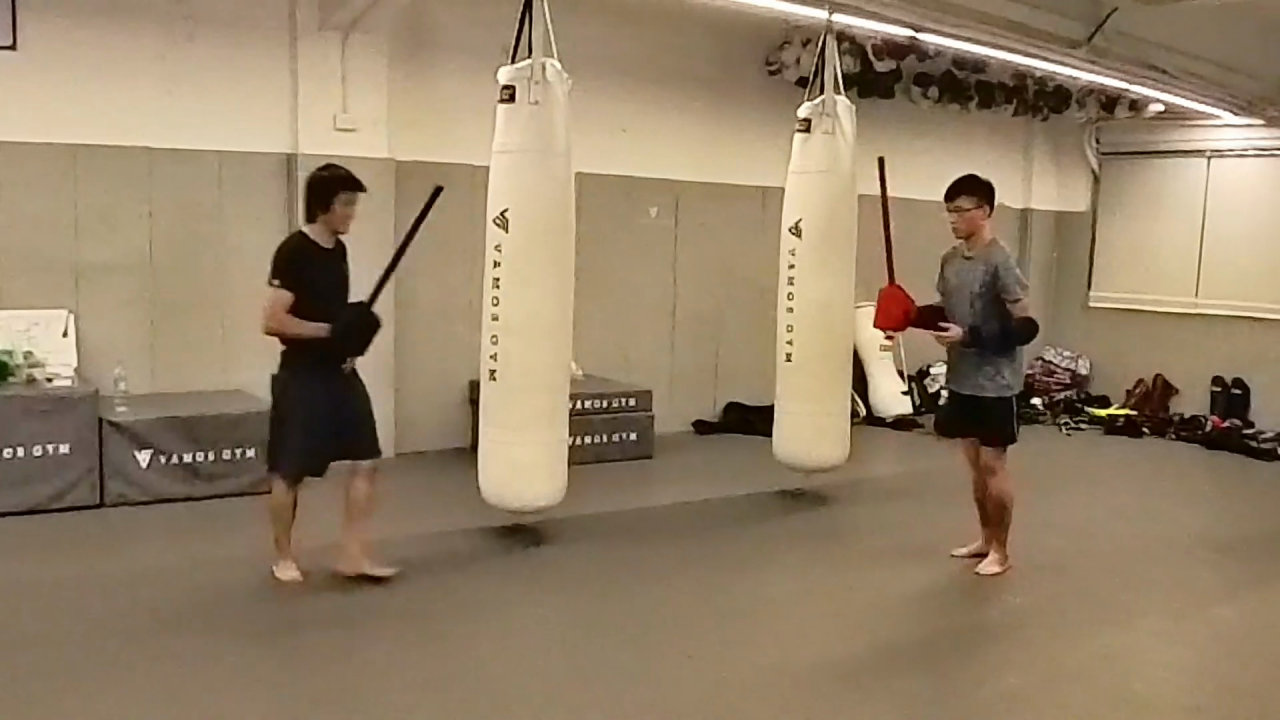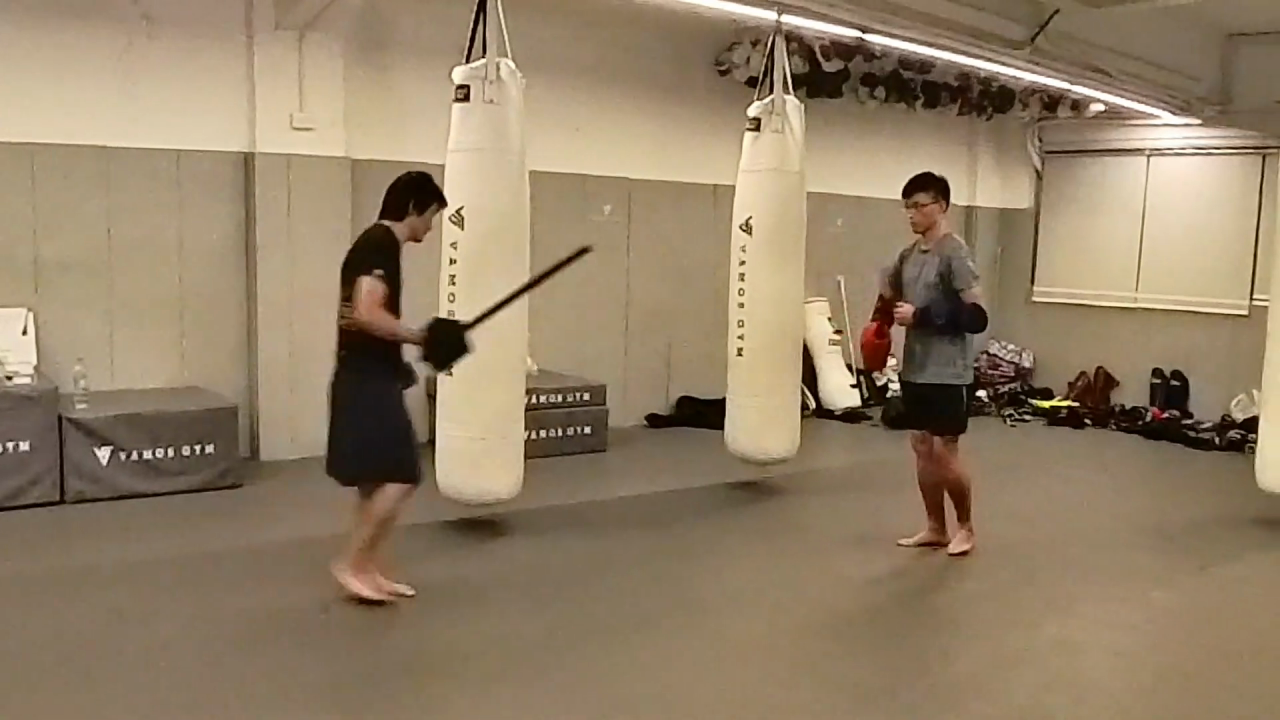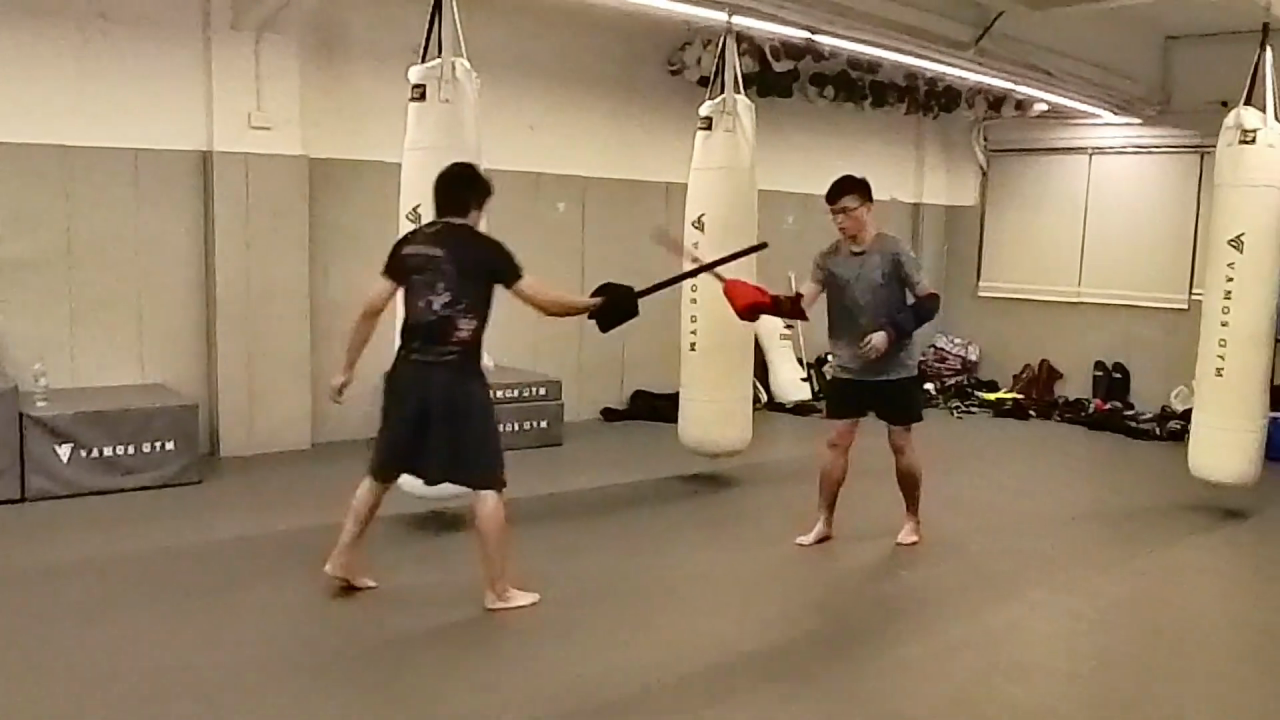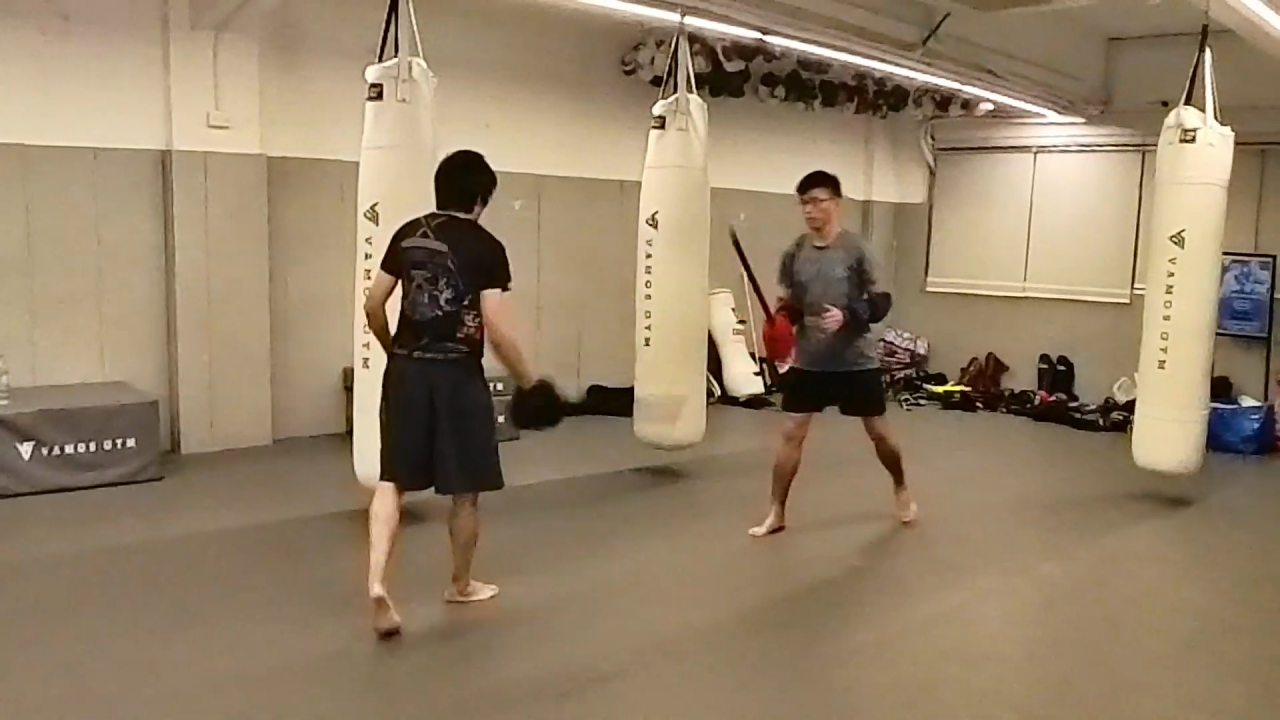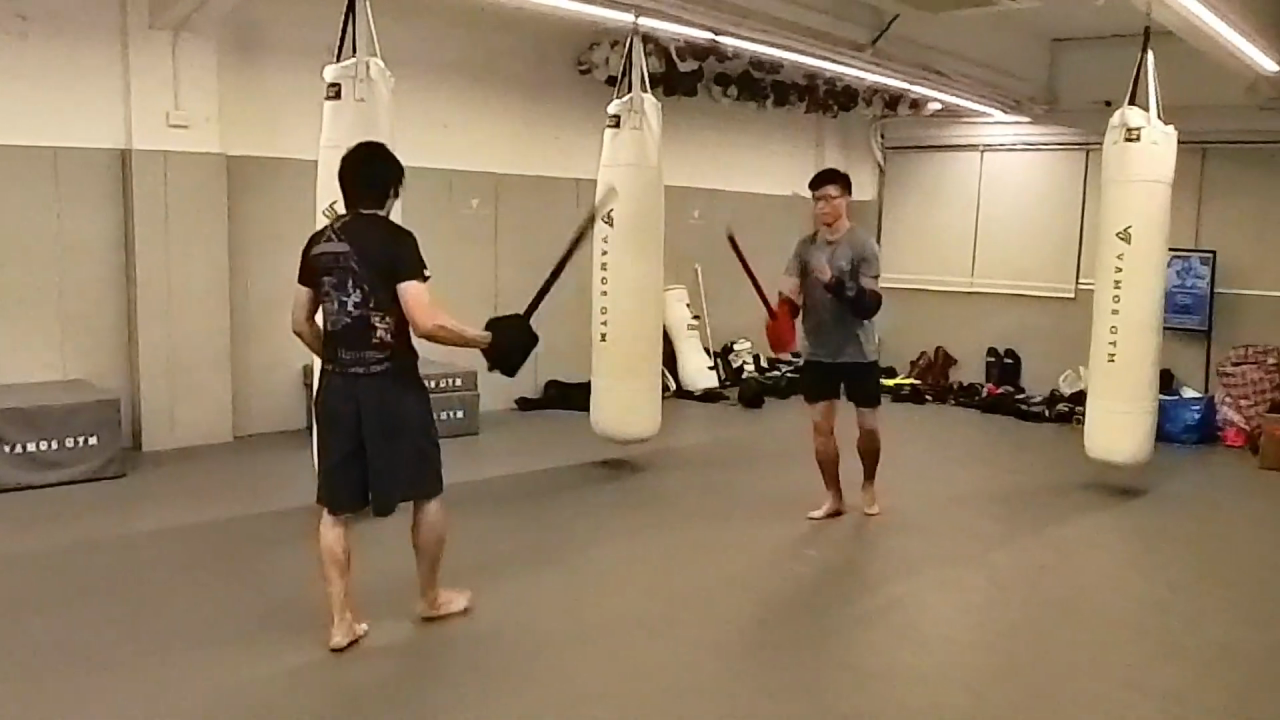
dt=0.5s
person 1, frame 1
left shoulder: (337, 249)
right shoulder: (293, 252)
right elbow: (273, 321)
right wrist: (330, 331)
left hip: (339, 370)
right hip: (302, 376)
left knee: (364, 462)
right knee: (291, 473)
left ankle: (353, 554)
right ankle: (283, 555)
person 1, frame 2
left shoulder: (378, 243)
right shoulder: (380, 245)
right elbow: (367, 315)
left wrist: (398, 360)
right wrist: (422, 338)
left hip: (371, 374)
right hip: (366, 378)
left knee: (377, 479)
right knee: (400, 478)
left ankle: (367, 570)
right ankle: (352, 563)
person 1, frame 3
left shoulder: (408, 244)
right shoulder: (485, 250)
left elbow: (370, 311)
right elbow: (546, 302)
left wrist: (347, 369)
right wrist: (596, 303)
left hip: (408, 372)
right hip: (458, 377)
left knee: (380, 471)
right knee: (486, 485)
left ankle: (342, 560)
right ankle: (498, 589)
person 1, frame 4
left shoulder: (408, 235)
right shoulder: (486, 247)
left elbow: (373, 305)
right elbow: (498, 331)
right wrist: (526, 381)
left hip: (406, 370)
right hip: (458, 375)
left knee: (392, 480)
right knee: (466, 488)
left ankle: (376, 581)
right ankle: (461, 584)
person 1, frame 5
left shoulder: (318, 244)
right shoulder: (397, 241)
left elbow: (301, 324)
right elbow: (425, 321)
right wrist: (484, 339)
left hip: (336, 386)
right hip: (392, 385)
left knee: (336, 508)
right knee: (427, 493)
left ankle: (342, 622)
right ankle: (431, 597)
person 2, frame 1
left shoulder: (1000, 263)
right shoulder: (950, 259)
left elbow: (1026, 327)
left wrist: (969, 336)
left hip: (995, 382)
right hip: (961, 379)
left knee: (992, 464)
right knee: (973, 461)
left ankle: (1000, 550)
right ankle: (987, 538)
person 2, frame 2
left shoulder: (955, 254)
right shoulder: (908, 255)
left elbow: (976, 316)
right elbow: (889, 298)
left wrist: (920, 315)
left hip: (947, 373)
right hip: (914, 369)
left knee: (945, 452)
right knee: (922, 449)
left ankle: (965, 527)
right ankle: (935, 528)
person 2, frame 3
left shoulder: (894, 251)
right shoulder: (829, 257)
left elbow: (929, 302)
right elbow: (803, 301)
left wrist: (891, 332)
right wrist: (762, 302)
left hip: (895, 368)
right hip: (849, 367)
left knee: (901, 444)
right knee: (837, 443)
left ankle: (912, 519)
right ankle: (824, 523)
person 2, frame 4
left shoulder: (856, 250)
right shoulder: (794, 254)
right elbow: (785, 305)
left wrist: (848, 316)
left hip: (856, 361)
right hip: (808, 362)
left knee: (878, 433)
right knee: (791, 434)
left ankle: (901, 490)
right ankle: (776, 513)
person 2, frame 5
left shoulder: (863, 246)
right shoulder: (806, 245)
left elbow: (869, 304)
right elbow: (790, 293)
left wrist: (834, 283)
left hip: (858, 352)
right hip: (817, 352)
left knee: (868, 426)
right knee: (821, 425)
left ankle: (868, 485)
right ankle: (834, 498)
